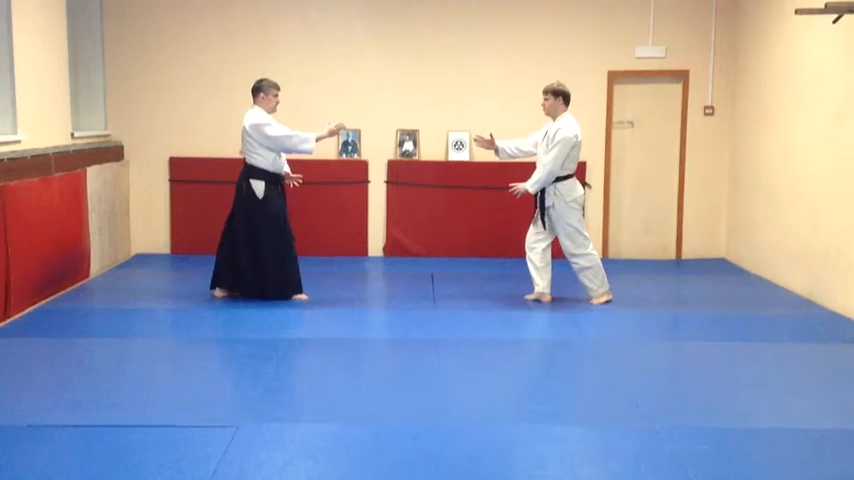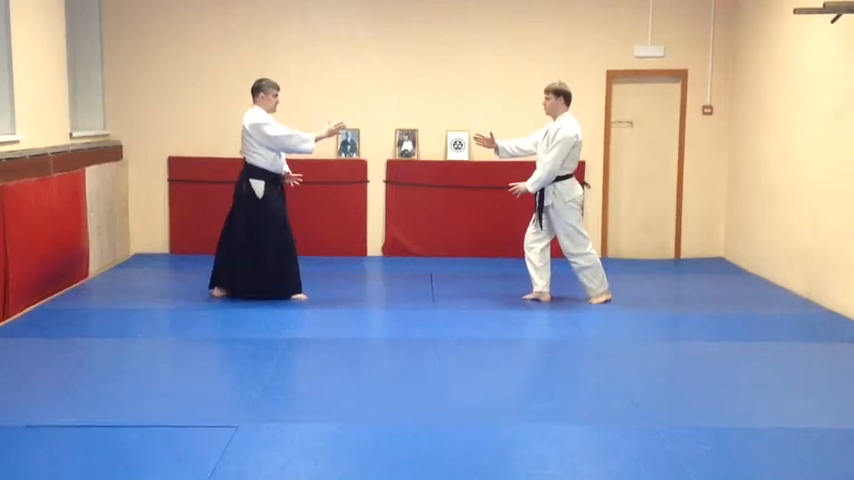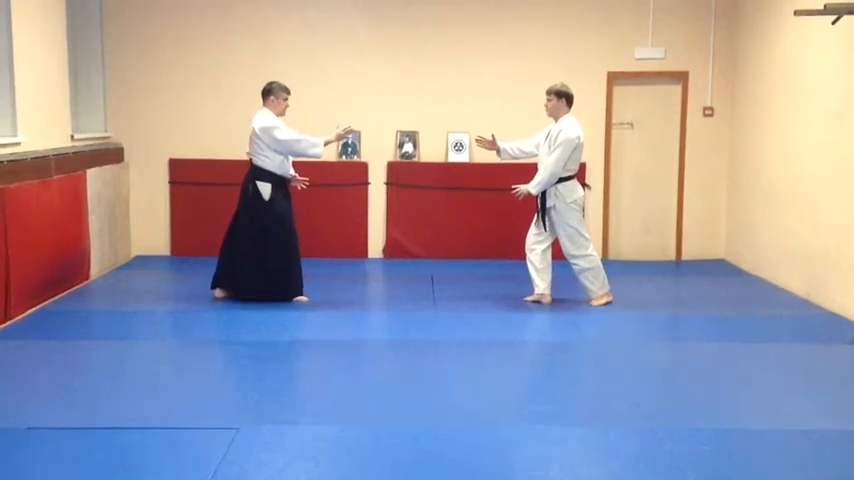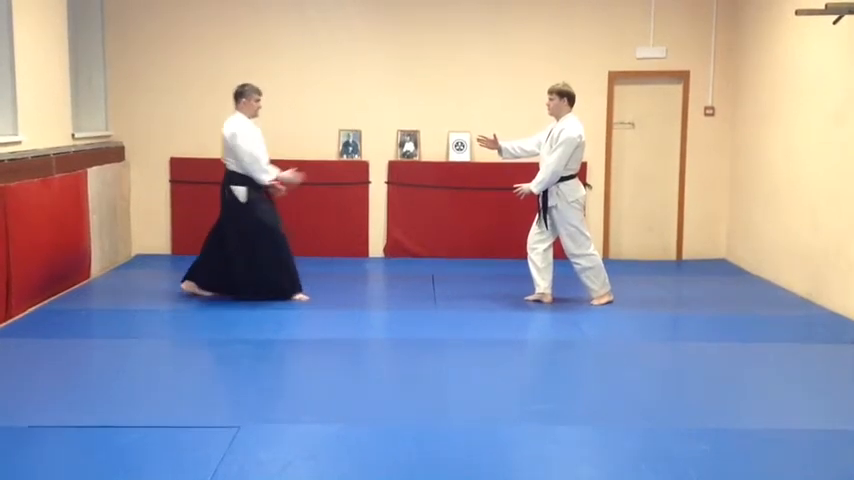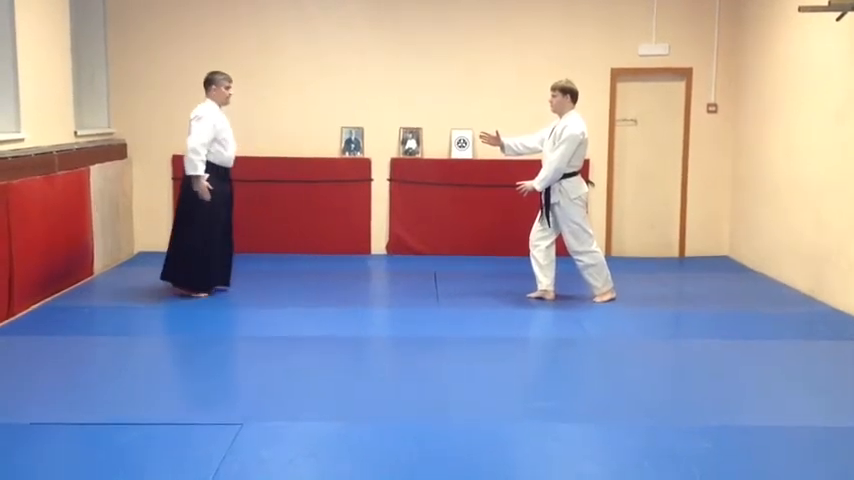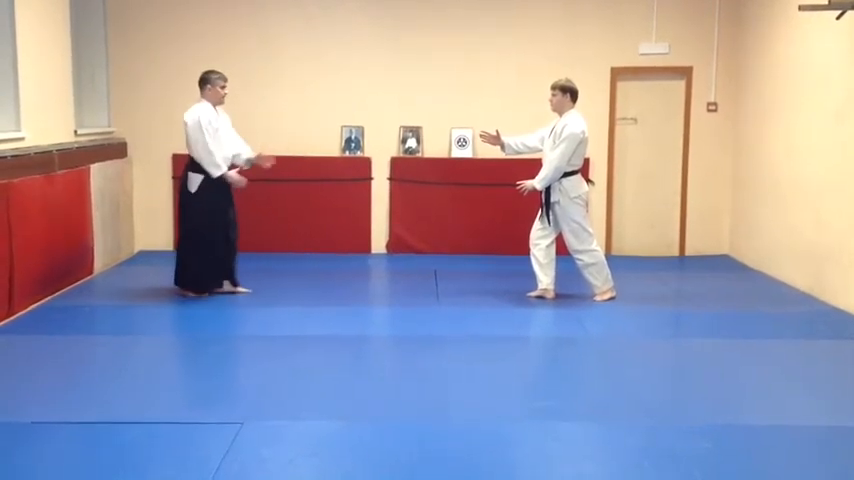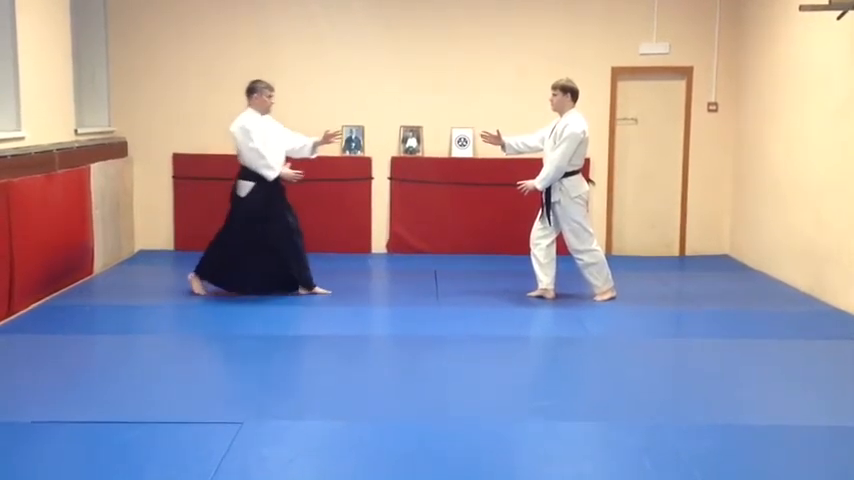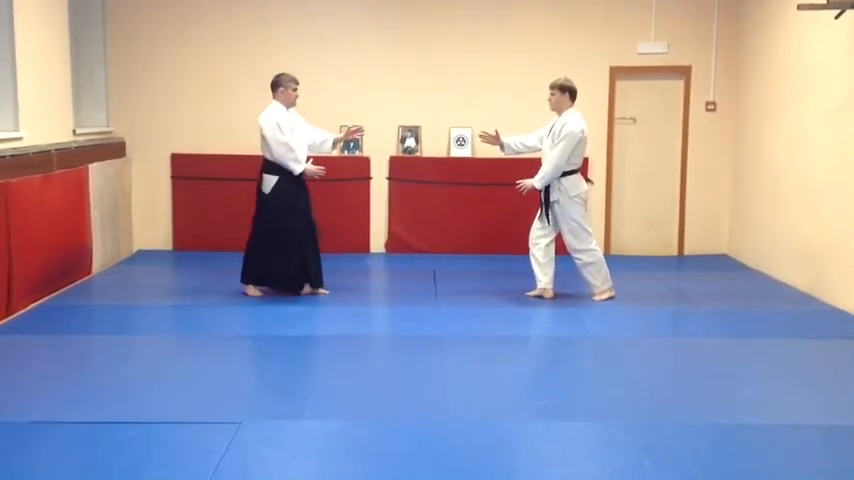
dt=0.5s
person 1, frame 1
left shoulder: (566, 129)
right shoulder: (553, 127)
left elbow: (551, 166)
right elbow: (528, 145)
left wrist: (529, 187)
right wrist: (497, 147)
left hip: (563, 195)
right hip: (551, 194)
left knee: (577, 245)
right knee: (536, 240)
left ankle: (601, 291)
right ankle: (543, 291)
person 1, frame 2
left shoulder: (567, 129)
right shoulder: (553, 127)
left elbow: (551, 166)
right elbow: (528, 144)
left wrist: (529, 186)
right wrist: (497, 146)
left hip: (562, 194)
right hip: (550, 194)
left knee: (576, 245)
right knee: (535, 241)
left ankle: (601, 291)
right ankle: (541, 290)
person 1, frame 3
left shoulder: (569, 131)
right shoulder: (555, 129)
left elbow: (553, 167)
right elbow: (530, 146)
left wrist: (532, 188)
right wrist: (499, 147)
left hip: (564, 196)
right hip: (552, 196)
left knee: (578, 247)
right knee: (536, 242)
left ankle: (601, 292)
right ankle: (543, 292)
person 1, frame 4
left shoulder: (571, 130)
right shoulder: (556, 128)
left elbow: (555, 166)
right elbow: (531, 145)
left wrist: (533, 187)
right wrist: (500, 147)
left hip: (565, 195)
right hip: (553, 195)
left knee: (579, 246)
right knee: (538, 241)
left ankle: (603, 292)
right ankle: (544, 291)
person 1, frame 5
left shoulder: (573, 127)
right shoulder: (559, 125)
left elbow: (558, 163)
right elbow: (534, 142)
left wrist: (536, 184)
right wrist: (503, 143)
left hip: (568, 192)
right hip: (555, 192)
left knee: (582, 243)
right knee: (540, 238)
left ankle: (605, 289)
right ankle: (546, 289)
person 1, frame 6
left shoulder: (573, 126)
right shoulder: (559, 124)
left elbow: (558, 162)
right elbow: (534, 141)
left wrist: (536, 183)
right wrist: (503, 143)
left hip: (568, 191)
right hip: (556, 191)
left knee: (582, 242)
right knee: (540, 237)
left ankle: (605, 288)
right ankle: (546, 287)
person 1, frame 7
left shoulder: (574, 126)
right shoulder: (559, 123)
left elbow: (559, 162)
right elbow: (534, 141)
left wrist: (538, 183)
right wrist: (504, 142)
left hip: (568, 191)
right hip: (556, 191)
left knee: (582, 242)
right knee: (541, 237)
left ankle: (605, 287)
right ankle: (546, 287)
person 1, frame 8
left shoulder: (572, 125)
right shoulder: (558, 123)
left elbow: (557, 161)
right elbow: (533, 141)
left wrist: (536, 182)
right wrist: (503, 143)
left hip: (567, 190)
right hip: (555, 190)
left knee: (580, 241)
right knee: (540, 236)
left ankle: (604, 287)
right ankle: (545, 287)
person 2, frame 1
left shoulder: (260, 120)
right shoulder: (257, 121)
left elbow: (274, 149)
right elbow: (287, 140)
left wrist: (283, 173)
right wrist: (324, 134)
left hip: (261, 185)
right hip: (259, 187)
left knee: (242, 234)
right knee: (275, 237)
left ankle: (226, 285)
right ankle: (286, 289)
person 2, frame 2
left shoulder: (260, 119)
right shoulder: (257, 121)
left elbow: (274, 148)
right elbow: (287, 139)
left wrist: (283, 173)
right wrist: (323, 134)
left hip: (261, 184)
right hip: (258, 186)
left knee: (241, 235)
right knee: (276, 237)
left ankle: (224, 284)
right ankle: (285, 288)
person 2, frame 3
left shoulder: (268, 121)
right shoulder: (267, 124)
left elbow: (280, 153)
right elbow: (296, 143)
left wrist: (289, 176)
right wrist: (332, 139)
left hip: (266, 186)
right hip: (264, 188)
left knee: (246, 236)
right knee: (280, 239)
left ankle: (226, 285)
right ankle: (286, 291)
person 2, frame 4
left shoulder: (245, 125)
right shoulder: (239, 127)
left elbow: (254, 160)
right elbow: (253, 160)
left wrist: (271, 181)
right wrist: (281, 176)
left hip: (244, 189)
right hip: (242, 191)
left knee: (227, 237)
right knee: (270, 238)
left ankle: (198, 282)
right ankle: (288, 290)
person 2, frame 5
left shoulder: (216, 113)
right shoulder: (206, 114)
right elbow: (195, 148)
right wrist: (197, 179)
left hip: (217, 179)
right hip: (207, 180)
left knee: (217, 232)
right knee: (201, 233)
left ankle: (210, 281)
right ankle: (189, 284)
person 2, frame 6
left shoulder: (219, 115)
right shoulder: (197, 115)
left elbow: (231, 143)
right elbow: (204, 151)
left wrist: (251, 158)
right wrist: (227, 174)
left hip: (217, 180)
right hip: (201, 181)
left knee: (225, 230)
right knee: (197, 233)
left ankle: (222, 280)
right ankle: (190, 284)
person 2, frame 7
left shoulder: (270, 122)
right shoulder: (243, 124)
left elbow: (290, 141)
right elbow: (255, 157)
left wrist: (318, 142)
right wrist: (279, 173)
left hip: (270, 188)
right hip: (252, 188)
left knee: (289, 232)
right knee: (235, 236)
left ankle: (304, 284)
right ankle: (200, 276)
person 2, frame 8
left shoulder: (292, 116)
right shoulder: (271, 117)
left elbow: (310, 136)
right elbow: (281, 149)
left wrist: (340, 138)
right wrist: (303, 168)
left hip: (292, 180)
right hip: (276, 181)
left knee: (302, 230)
right knee: (267, 232)
left ankle: (305, 282)
right ankle: (252, 281)
